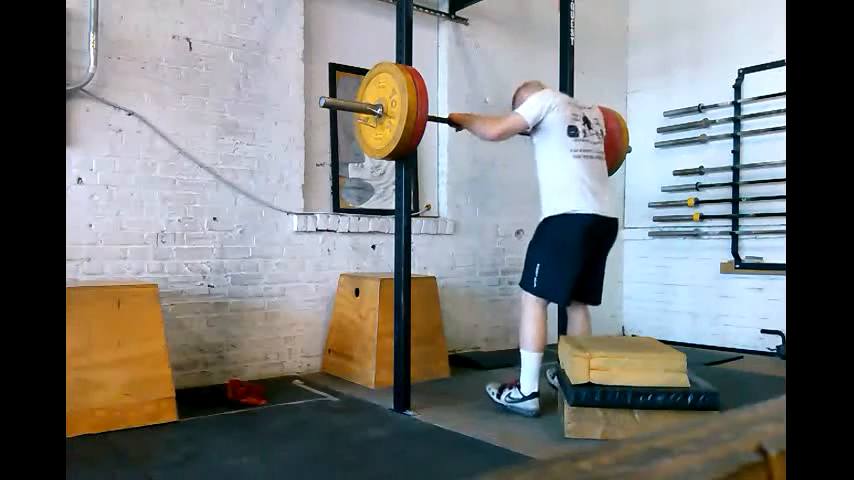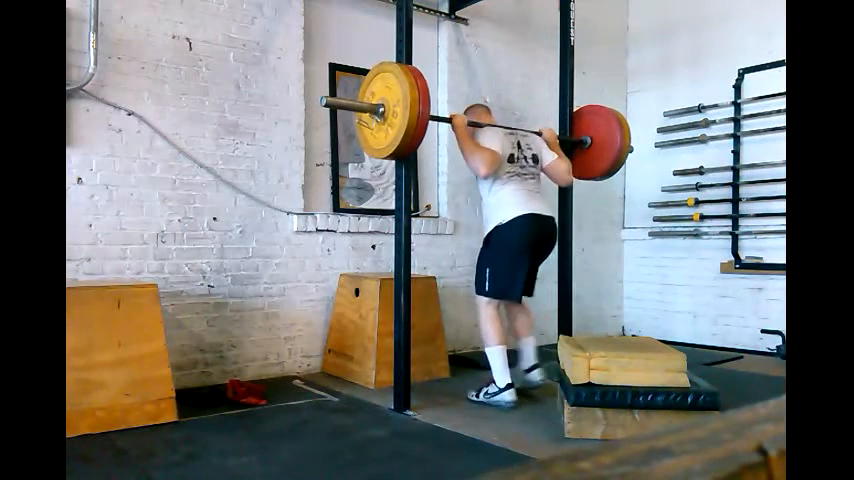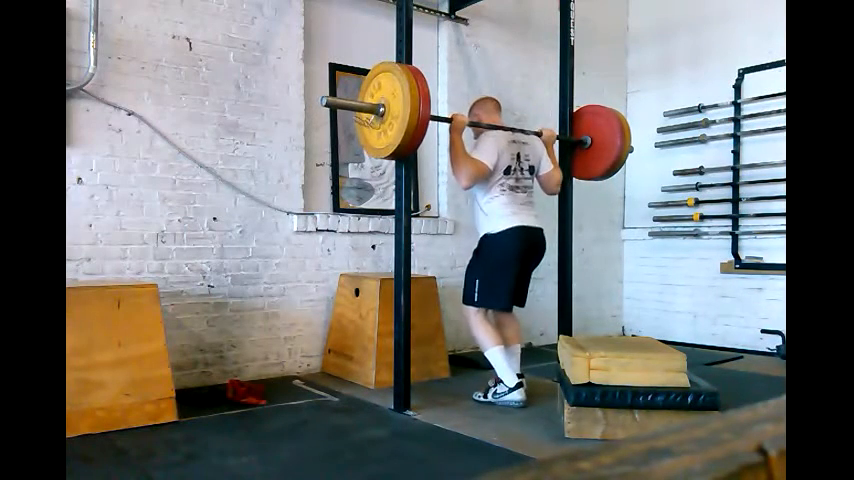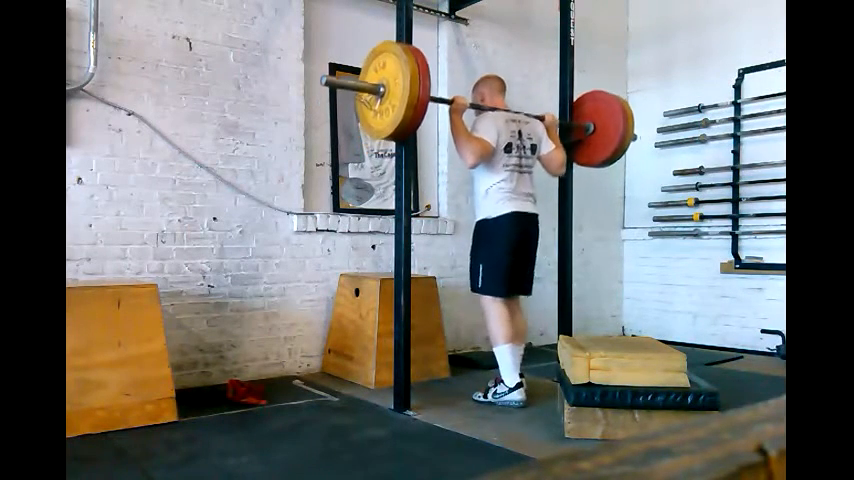
dt=1s
person 1, frame 1
left shoulder: (545, 98)
right shoulder: (591, 111)
left elbow: (496, 130)
left wrist: (461, 119)
left hip: (569, 218)
right hip: (604, 220)
left knee: (533, 299)
right knee: (577, 303)
left ankle: (526, 391)
person 1, frame 2
left shoulder: (486, 135)
right shoulder: (531, 139)
left elbow: (484, 167)
right elbow: (565, 176)
left wrist: (459, 130)
right wrist: (552, 142)
left hip: (513, 226)
right hip: (544, 225)
left knee: (487, 302)
right knee: (512, 298)
left ankle: (502, 386)
right ankle: (531, 367)
person 1, frame 3
left shoulder: (490, 141)
right shoulder: (532, 143)
left elbow: (466, 178)
right elbow: (554, 185)
left wrist: (455, 133)
right wrist: (549, 145)
left hip: (503, 238)
right hip: (533, 236)
left knee: (475, 311)
right knee: (501, 307)
left ankle: (510, 385)
right ankle: (513, 376)
person 1, frame 4
left shoulder: (489, 120)
right shoulder: (532, 124)
left elbow: (472, 156)
right elbow: (558, 166)
left wrist: (456, 114)
right wrist: (551, 129)
left hip: (498, 219)
right hip: (527, 219)
left knee: (492, 299)
right knee: (511, 299)
left ankle: (510, 385)
right ankle: (513, 376)
